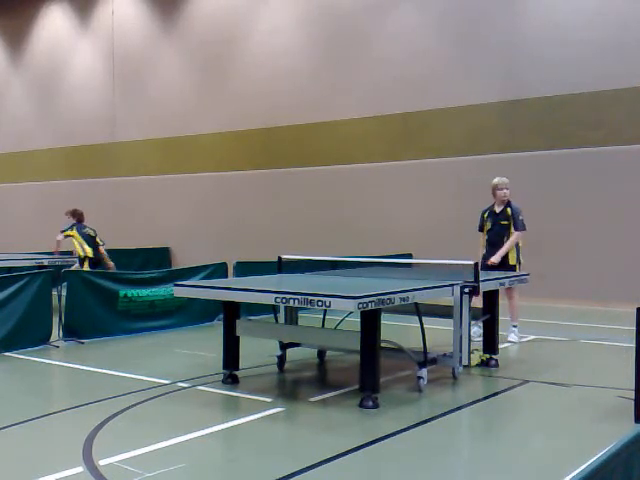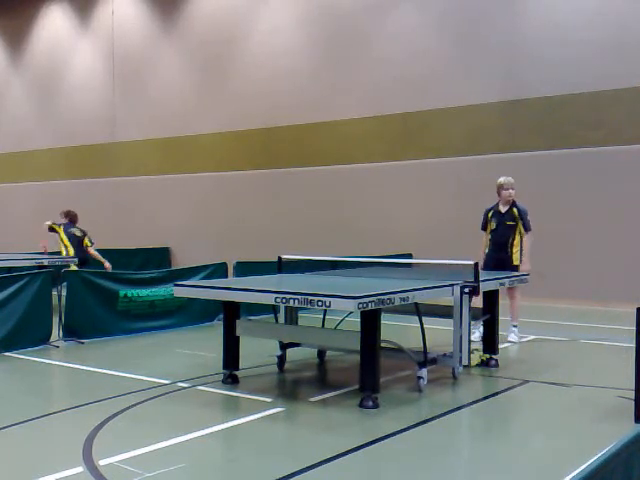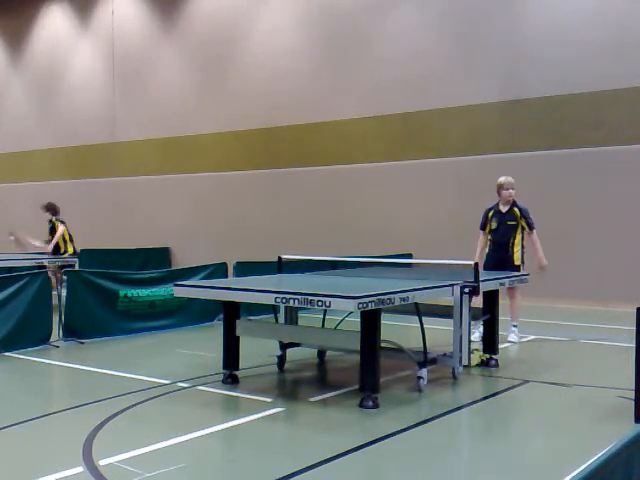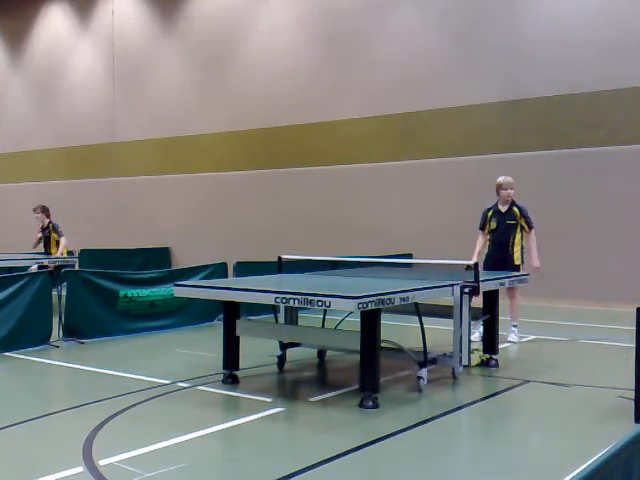
dt=0.2s
person 1, frame 1
left shoulder: (514, 211)
right shoulder: (486, 213)
left elbow: (517, 235)
left wrist: (499, 255)
right wrist: (482, 257)
left hip: (509, 259)
right hip: (489, 258)
left knee: (510, 291)
left ankle: (514, 328)
right ankle: (479, 326)
person 1, frame 2
left shoulder: (520, 211)
right shoulder: (490, 212)
left elbow: (526, 236)
left wrist: (525, 261)
right wrist: (483, 256)
left hip: (512, 258)
right hip: (492, 258)
left knee: (512, 291)
left ankle: (514, 329)
right ankle: (482, 326)
person 1, frame 3
left shoulder: (520, 211)
right shoulder: (490, 212)
left elbow: (532, 233)
right elbow: (484, 235)
left wrist: (541, 257)
right wrist: (477, 257)
left hip: (513, 258)
right hip: (492, 258)
left knee: (512, 291)
left ankle: (514, 328)
right ankle: (481, 326)
person 1, frame 4
left shoulder: (520, 210)
right shoulder: (489, 211)
left elbow: (530, 233)
right elbow: (483, 235)
left wrist: (534, 257)
right wrist: (475, 256)
left hip: (512, 258)
right hip: (492, 258)
left knee: (512, 291)
left ankle: (514, 328)
right ankle: (481, 326)
